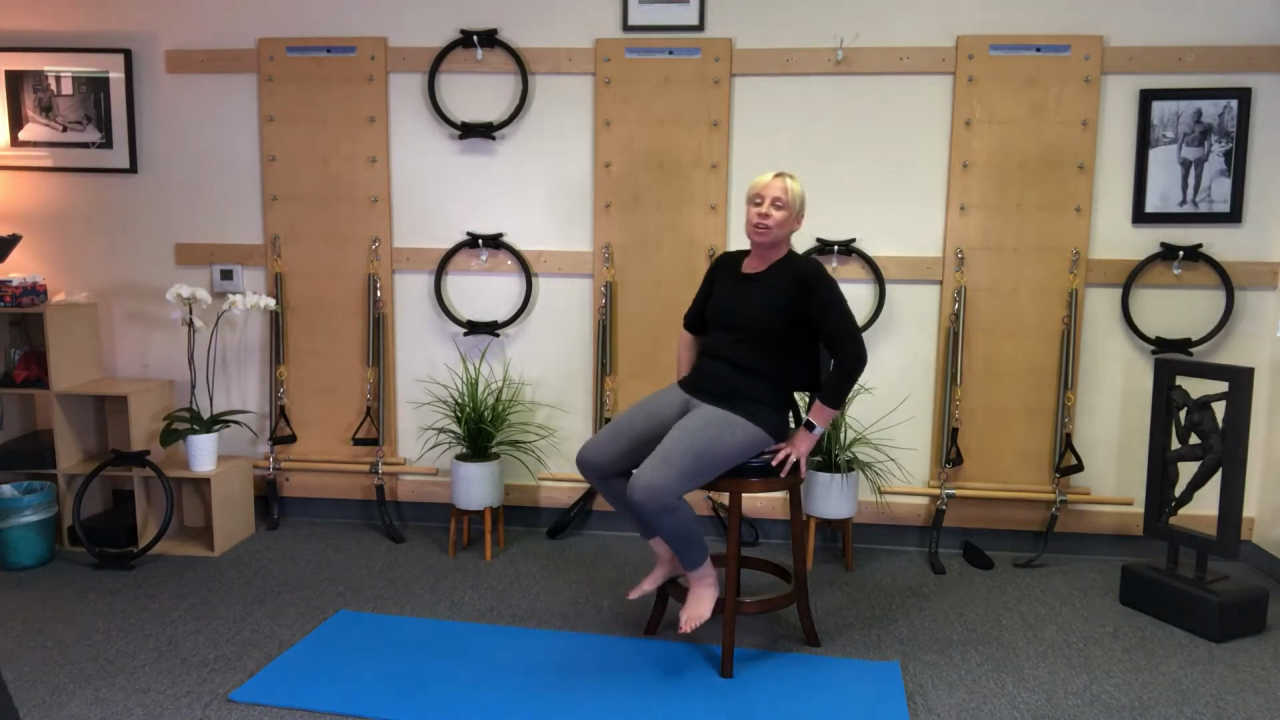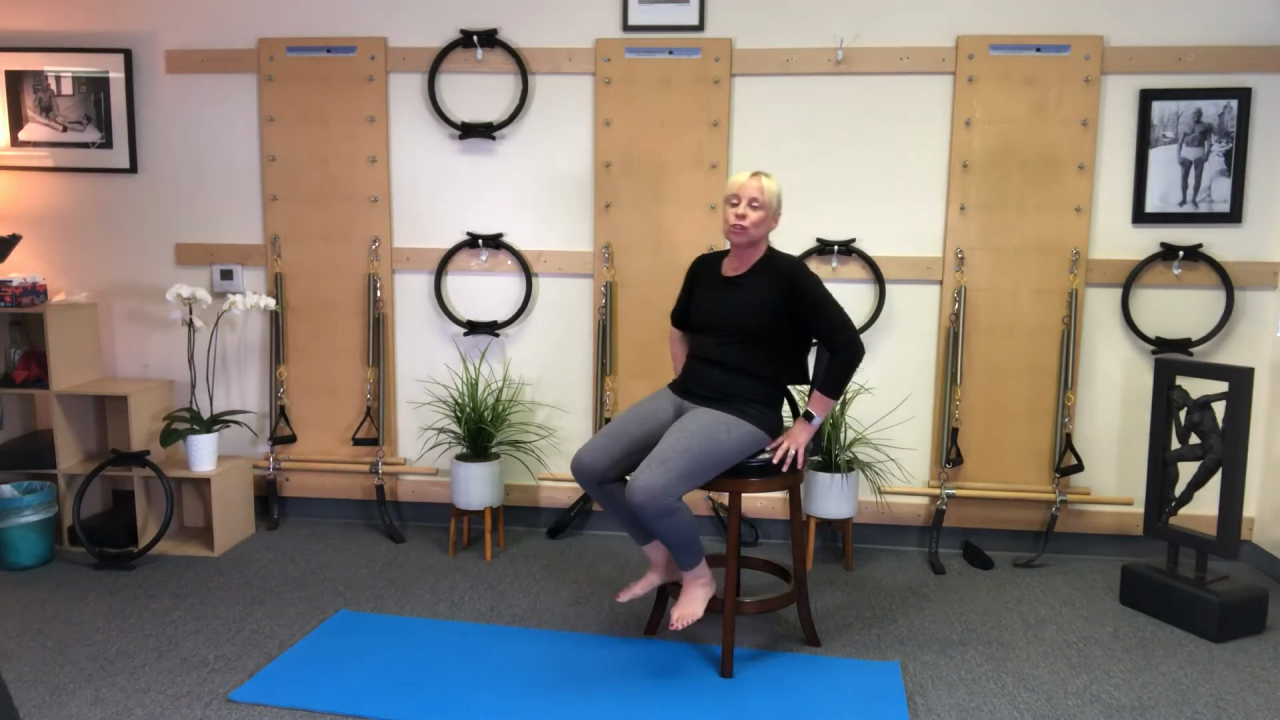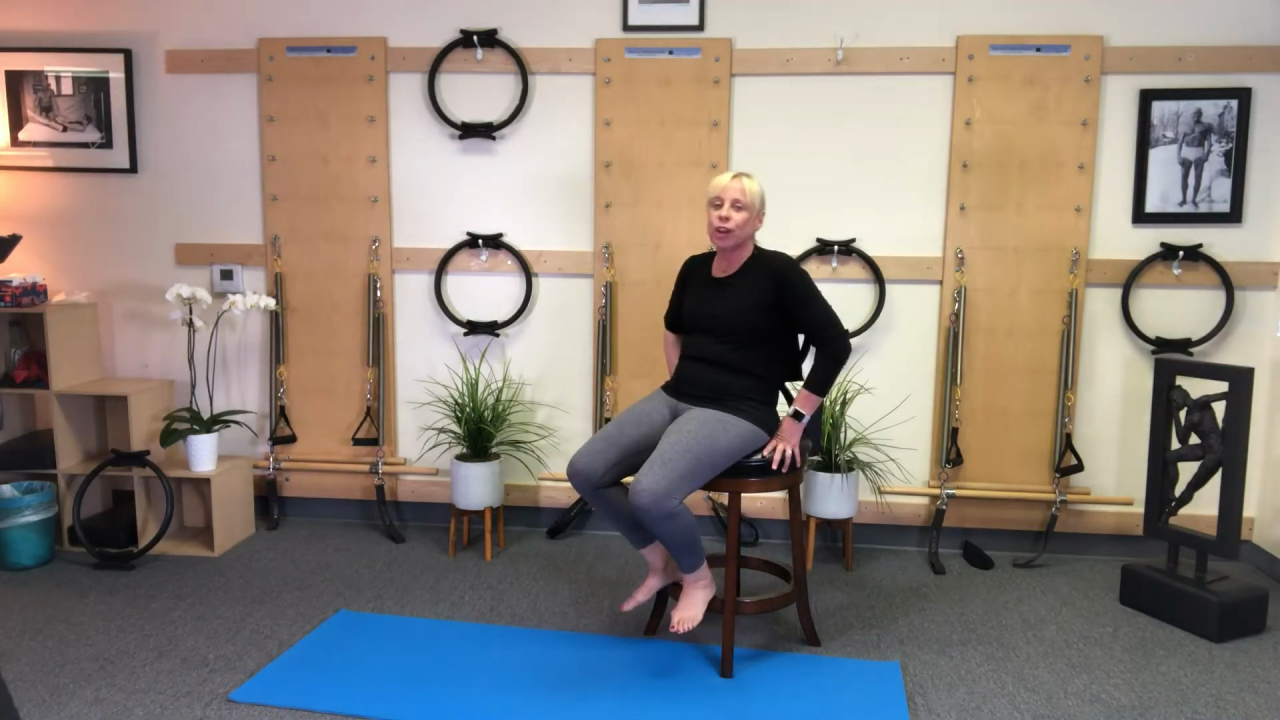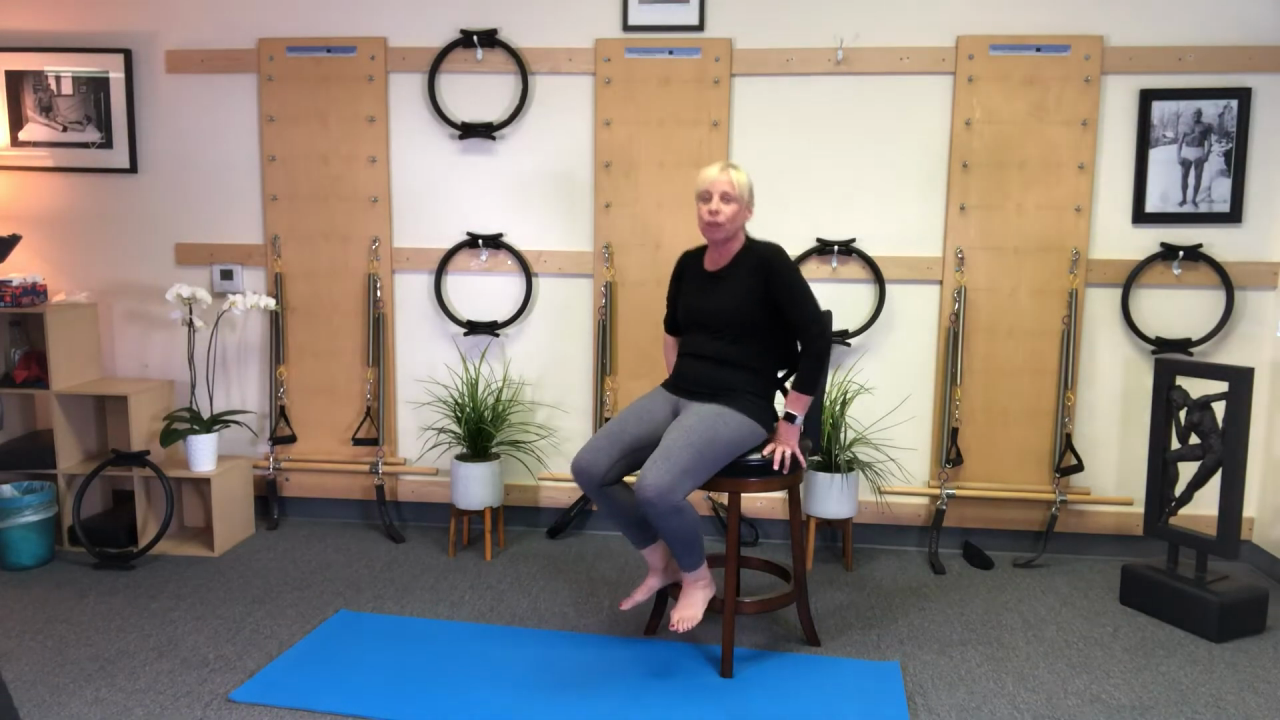
dt=0.2s
person 1, frame 1
left shoulder: (806, 275)
right shoulder: (725, 266)
left elbow: (852, 356)
left wrist: (809, 432)
right wrist: (685, 383)
left hip: (748, 413)
right hip: (691, 394)
left knee: (649, 488)
right knee: (593, 461)
left ankle: (704, 578)
right ankle: (669, 556)
person 1, frame 2
left shoulder: (788, 274)
right shoulder: (704, 267)
left elbow: (847, 347)
left wrist: (806, 424)
left hip: (742, 413)
right hip: (681, 397)
left knee: (648, 489)
right knee: (588, 467)
left ankle: (698, 577)
right ankle: (663, 561)
person 1, frame 3
left shoulder: (778, 271)
right shoulder: (694, 269)
left elbow: (834, 344)
left wrist: (795, 421)
left hip: (737, 412)
right hip: (674, 398)
left knee: (651, 494)
right knee: (585, 472)
left ankle: (698, 579)
right ankle: (661, 564)
person 1, frame 4
left shoulder: (769, 262)
right shoulder: (688, 264)
left elbow: (816, 341)
left wrist: (789, 422)
left hip: (736, 406)
right hip: (677, 395)
left knee: (658, 488)
right knee: (589, 469)
left ankle: (698, 580)
right ankle: (662, 565)
